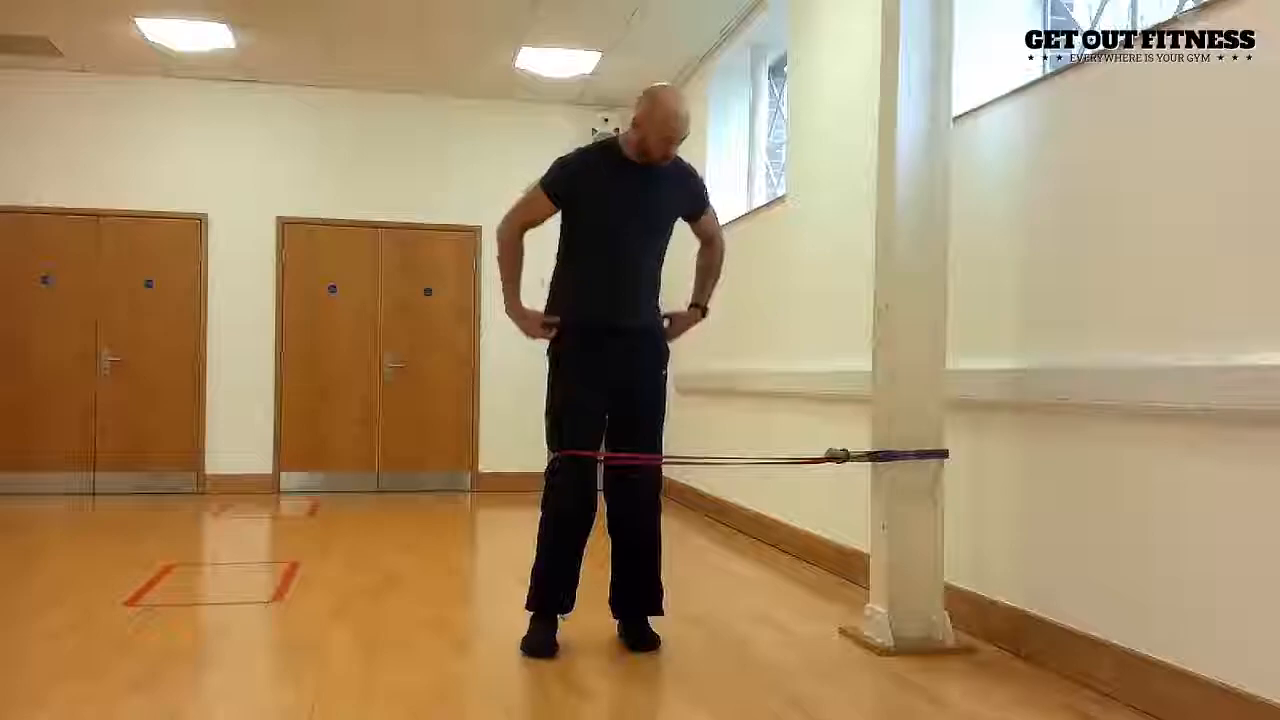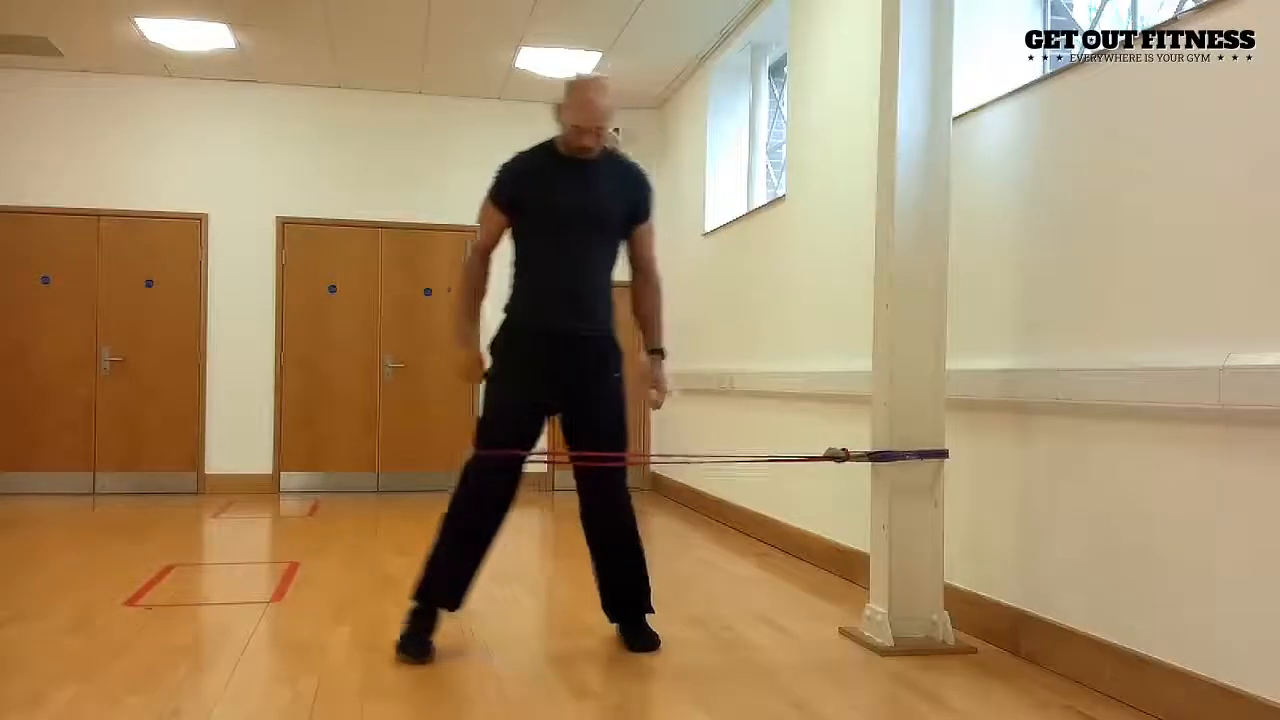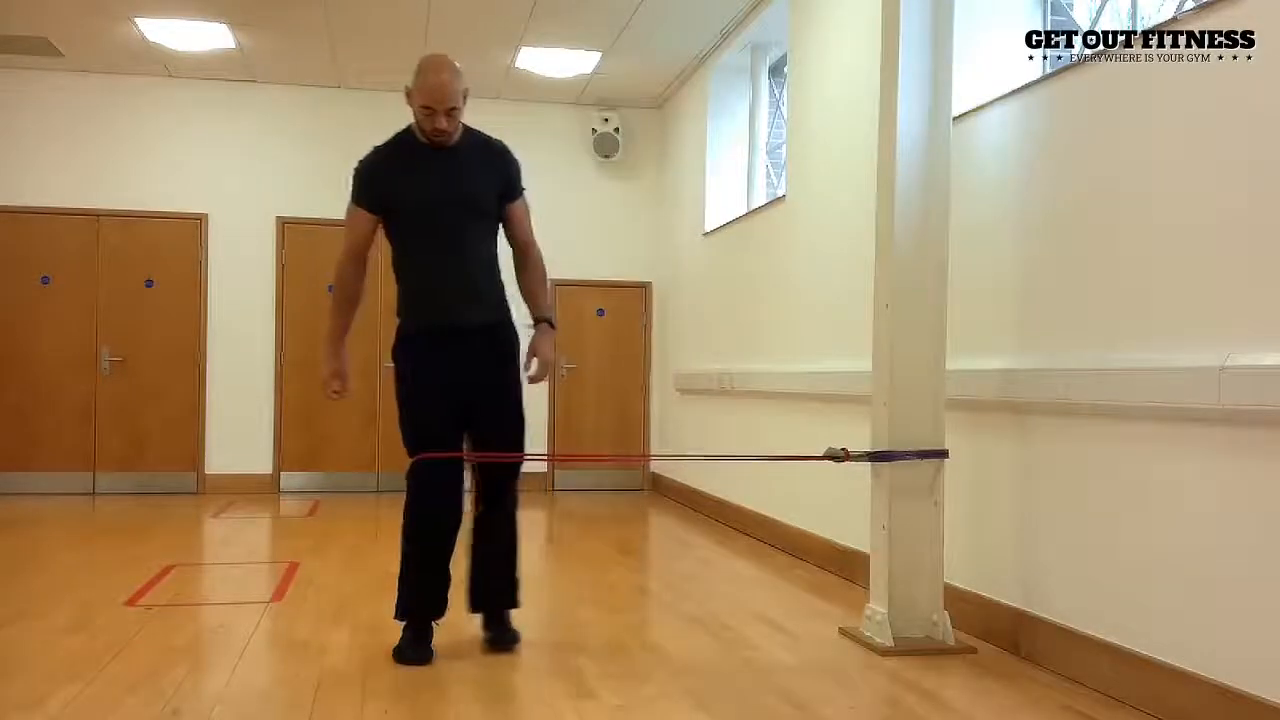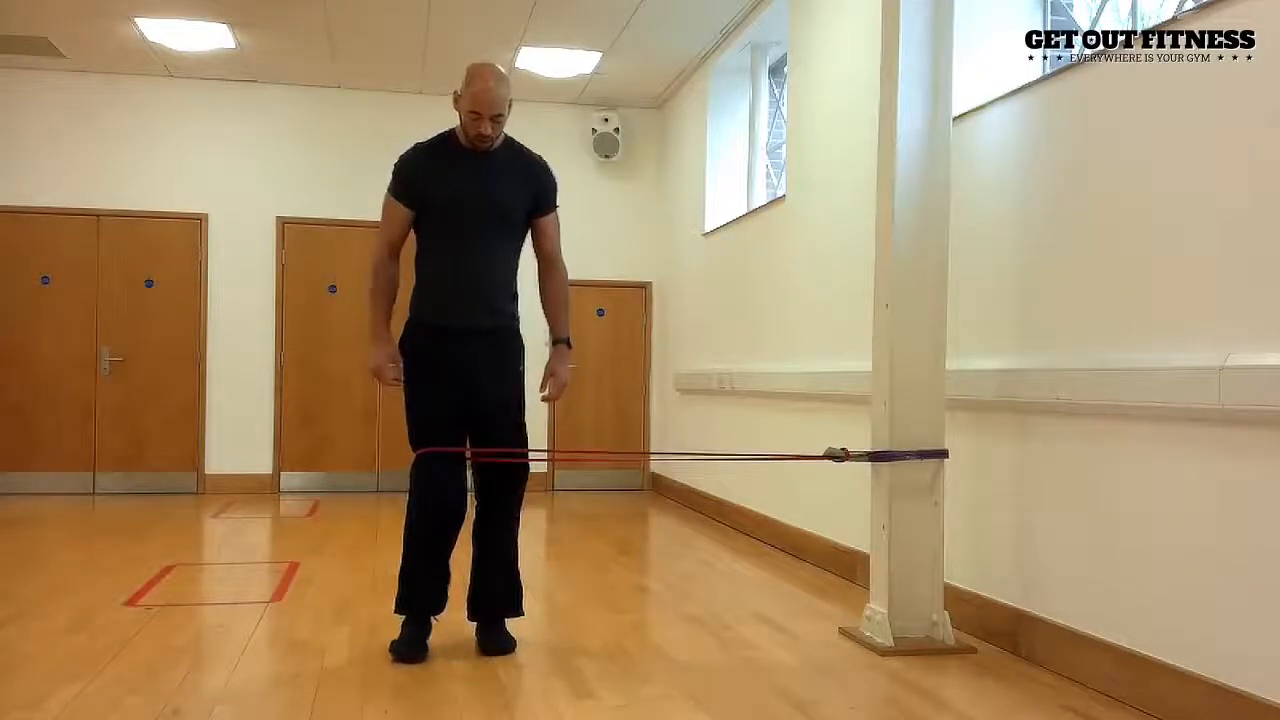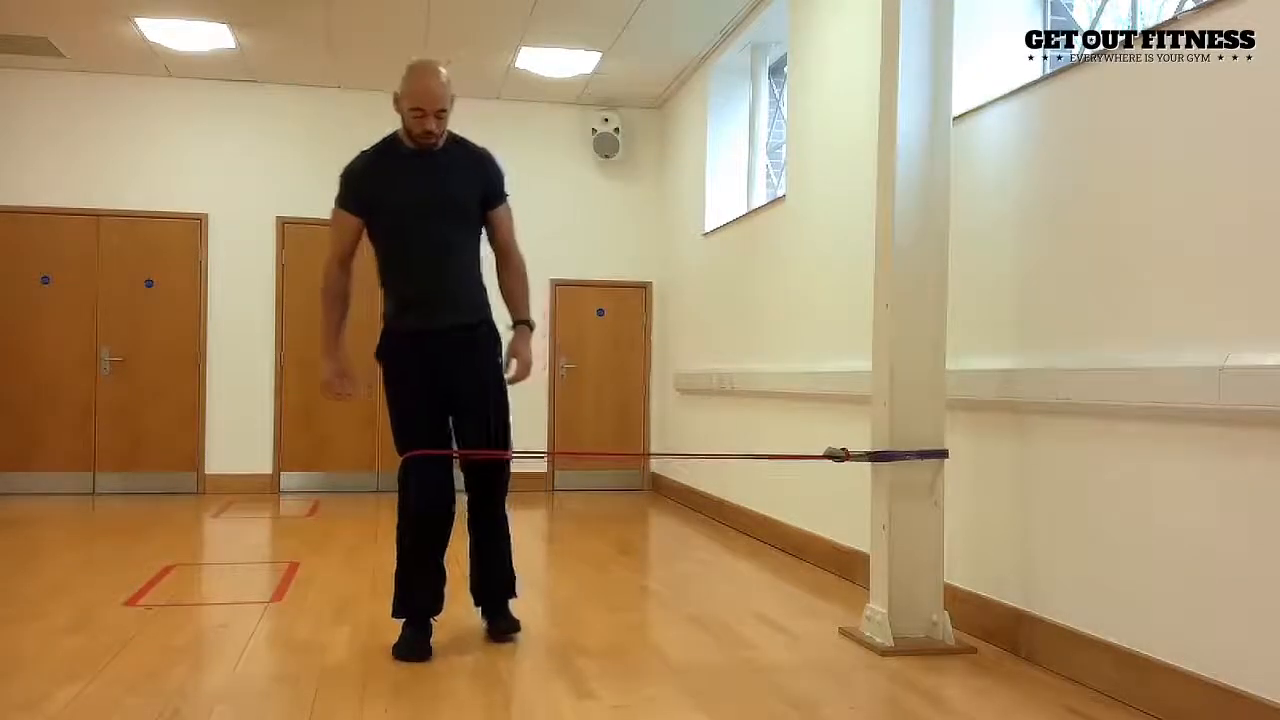
dt=0.7s
person 1, frame 1
left shoulder: (683, 181)
right shoulder: (579, 169)
left elbow: (714, 241)
right elbow: (511, 227)
left wrist: (698, 308)
right wrist: (515, 307)
left hip: (644, 346)
right hip: (579, 343)
left knee: (639, 481)
right knee: (571, 476)
left ankle: (634, 610)
right ankle: (545, 613)
person 1, frame 2
left shoulder: (629, 182)
right shoulder: (521, 173)
left elbow: (644, 272)
right elbow: (481, 255)
left wrist: (654, 352)
right wrist: (467, 337)
left hip: (595, 350)
right hip: (523, 345)
left knee: (606, 486)
right knee: (489, 476)
left ankle: (629, 613)
right ankle: (427, 610)
person 1, frame 3
left shoulder: (496, 159)
right shoulder: (381, 168)
left elbow: (525, 248)
right elbow: (352, 261)
left wrist: (544, 325)
right wrist: (334, 347)
left hip: (492, 339)
right hip: (422, 344)
left knee: (500, 476)
right knee: (432, 481)
left ankle: (494, 606)
right ankle: (419, 618)
person 1, frame 4
left shoulder: (532, 173)
right shoulder: (420, 164)
left elbow: (551, 264)
right elbow: (388, 254)
left wrist: (561, 345)
right wrist: (381, 337)
left hip: (499, 344)
right hip: (430, 342)
left knee: (504, 479)
right knee: (436, 479)
left ankle: (492, 612)
right ankle: (417, 614)
person 1, frame 5
left shoulder: (479, 165)
right shoulder: (366, 173)
left elbow: (507, 253)
right elbow: (339, 264)
left wrist: (522, 328)
right wrist: (332, 350)
left hip: (474, 339)
right hip: (406, 345)
left knee: (488, 472)
right knee: (424, 482)
left ankle: (494, 598)
right ankle: (416, 616)
